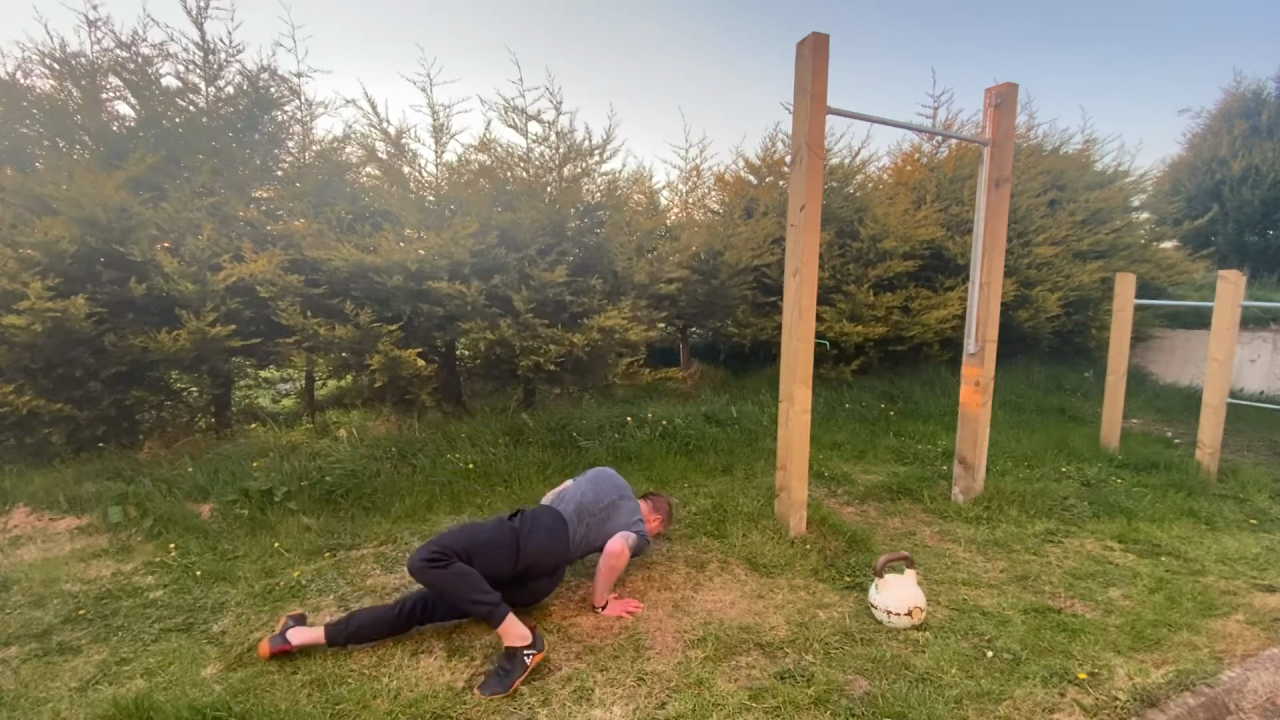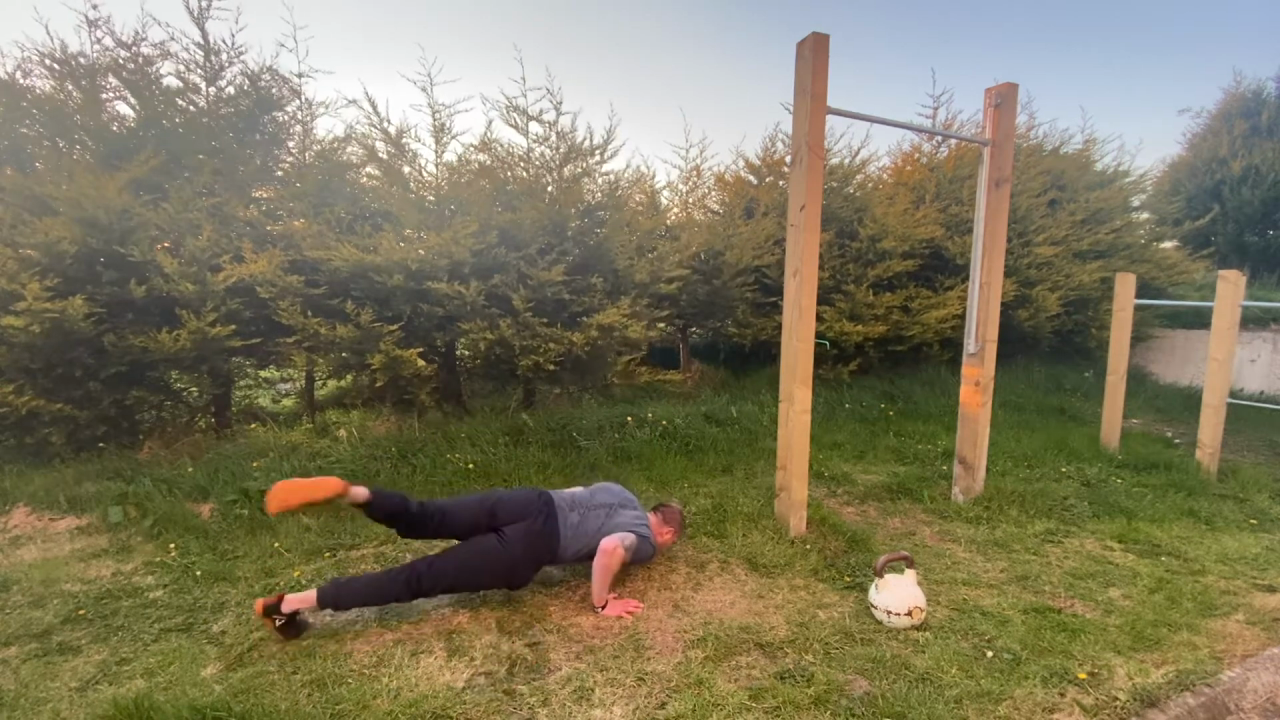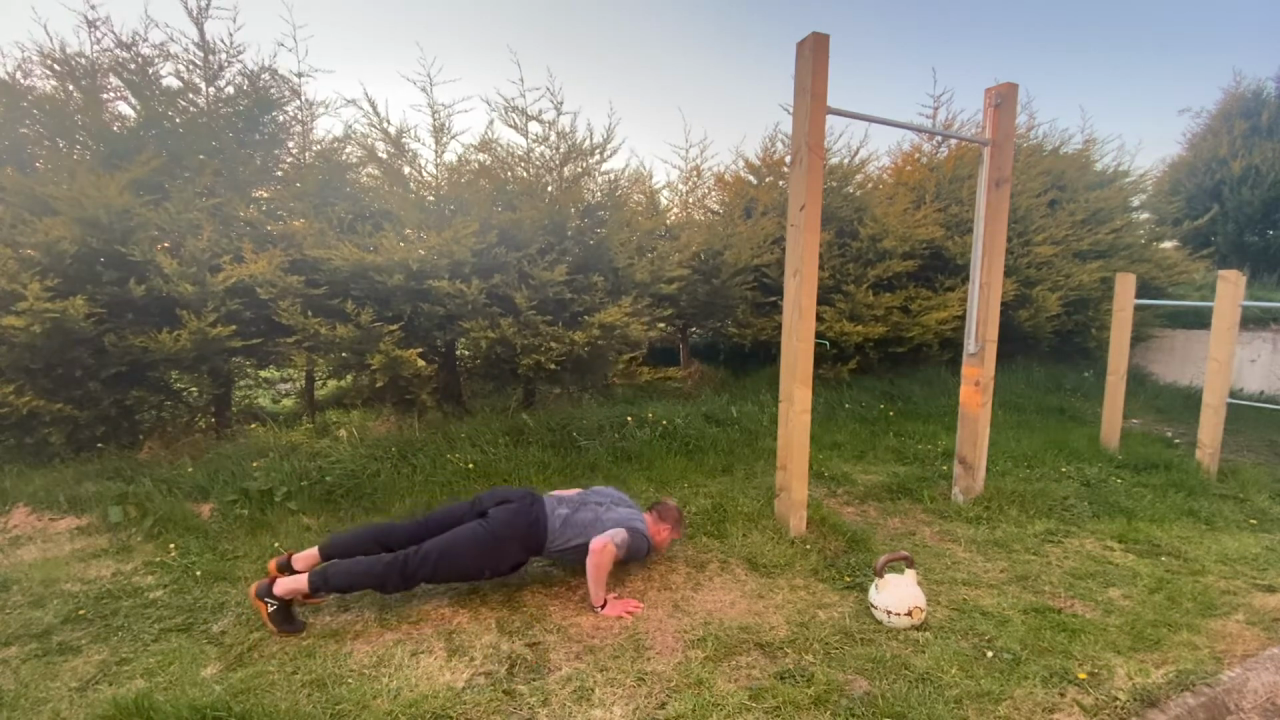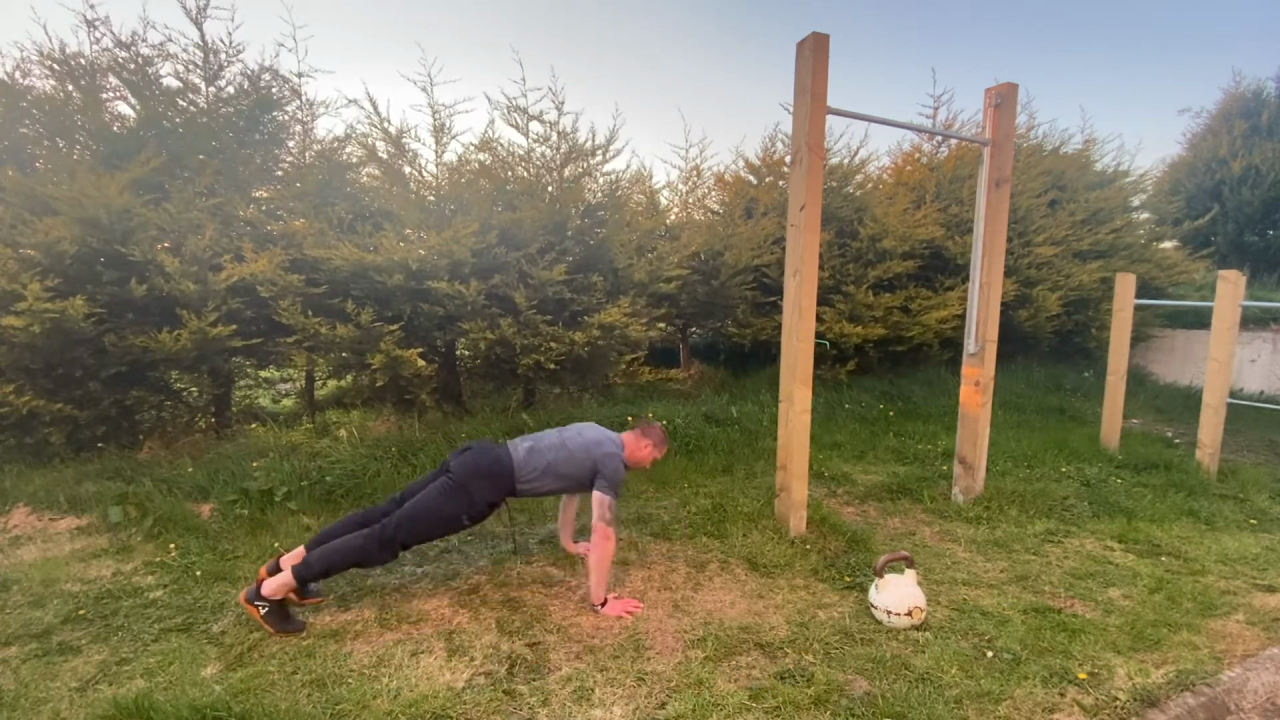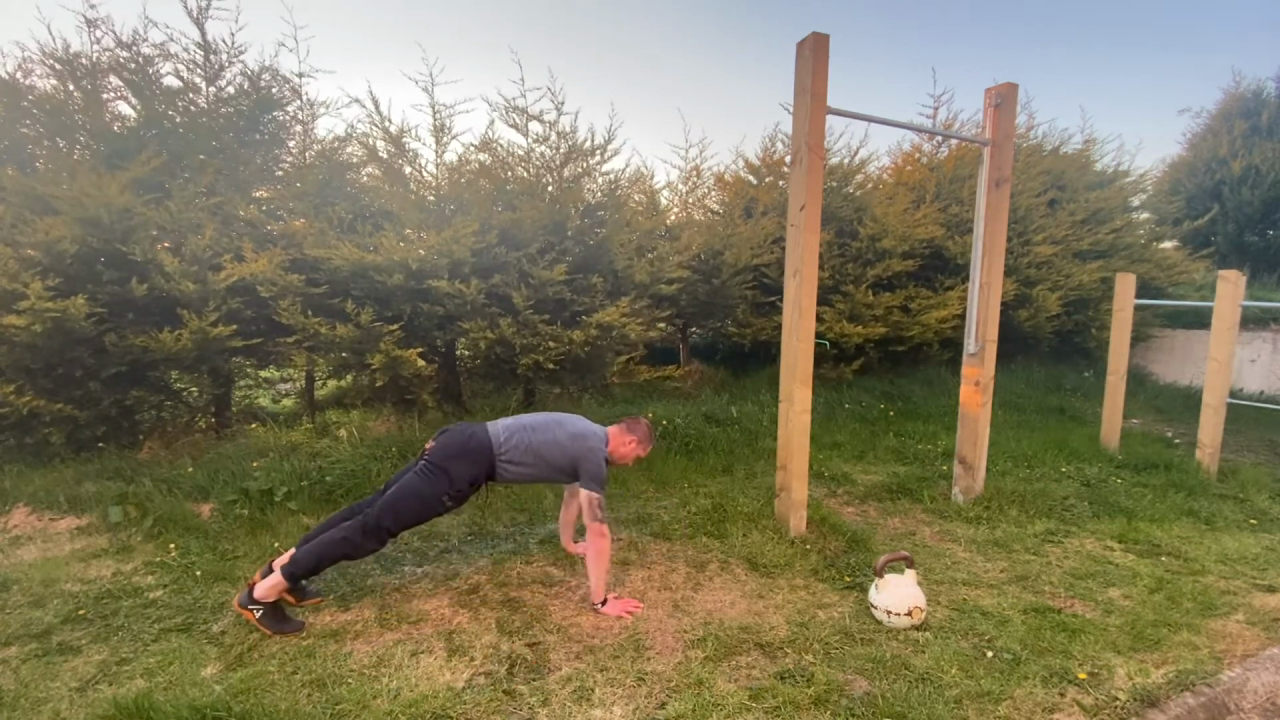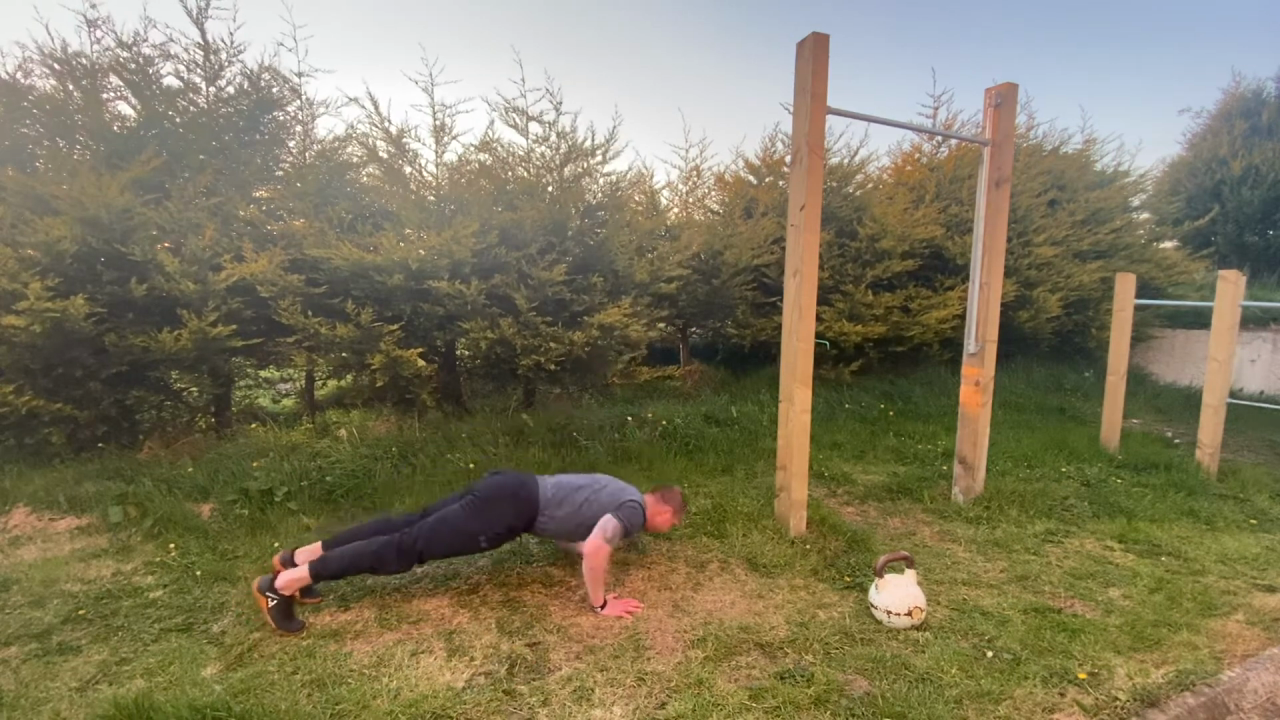
dt=0.5s
person 1, frame 1
left shoulder: (607, 474)
right shoulder: (640, 535)
right elbow: (616, 550)
right wrist: (602, 603)
left hip: (538, 528)
right hip: (543, 576)
person 1, frame 2
left shoulder: (619, 492)
right shoulder: (645, 542)
right elbow: (611, 549)
right wrist: (602, 603)
left hip: (530, 503)
right hip: (527, 546)
left knee: (415, 515)
right knee: (419, 578)
left ankle: (352, 494)
right ankle: (291, 604)
person 1, frame 3
left shoulder: (616, 496)
right shoulder: (638, 537)
right elbow: (600, 549)
right wrist: (600, 603)
left hip: (516, 500)
right hip: (514, 533)
left knee: (407, 533)
right knee: (407, 566)
left ankle: (296, 562)
right ankle: (278, 591)
person 1, frame 4
left shoulder: (598, 434)
right shoulder: (613, 462)
right elbow: (603, 534)
left wrist: (568, 542)
right wrist: (600, 601)
left hip: (482, 456)
right hip: (487, 481)
left knee: (388, 512)
right knee: (389, 536)
left ankle: (285, 563)
right ankle: (270, 590)
person 1, frame 5
left shoulder: (586, 434)
right shoulder: (595, 455)
left elbow: (571, 488)
right elbow: (598, 532)
left wrist: (568, 542)
right wrist: (601, 600)
left hip: (463, 439)
right hip: (467, 460)
left knee: (375, 506)
right knee: (375, 525)
left ankle: (280, 566)
right ankle: (263, 593)
person 1, frame 6
left shoulder: (618, 490)
right shoulder: (633, 510)
right elbow: (596, 548)
left wrist: (575, 545)
right wrist: (600, 602)
left hip: (512, 485)
right hip: (512, 507)
left knee: (409, 525)
right knee: (407, 547)
left ankle: (298, 556)
right ankle: (283, 583)
